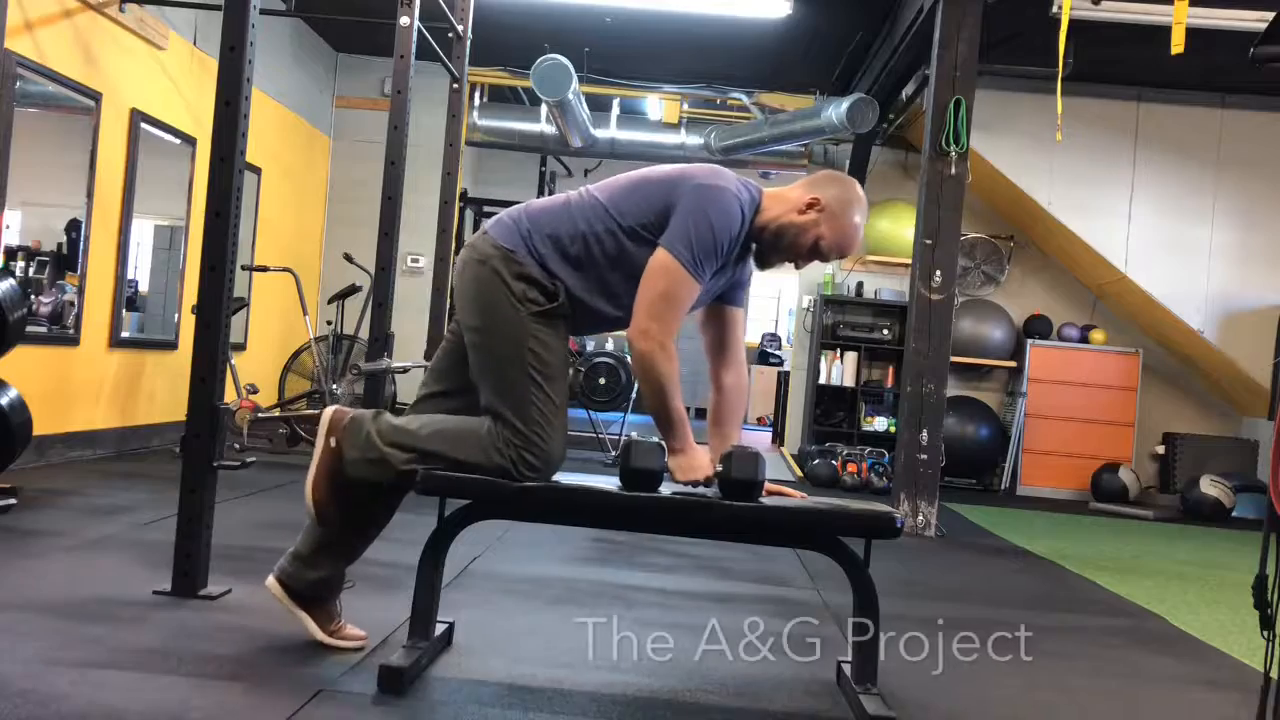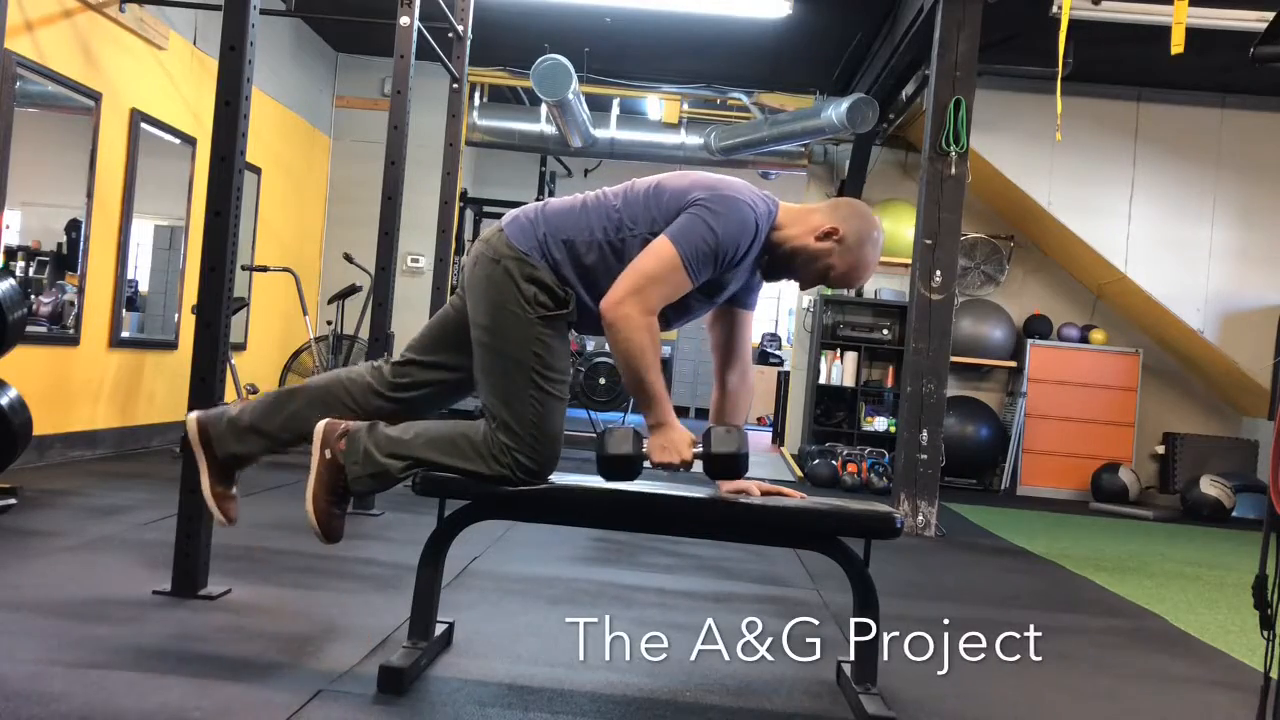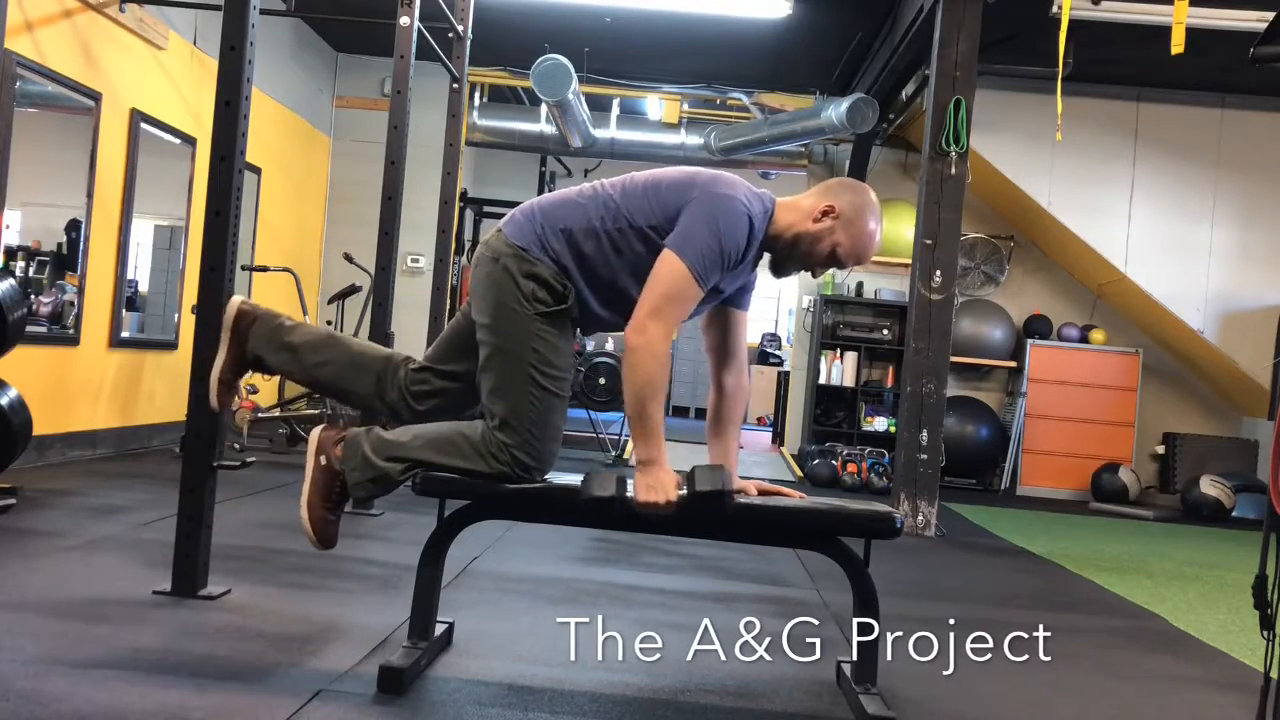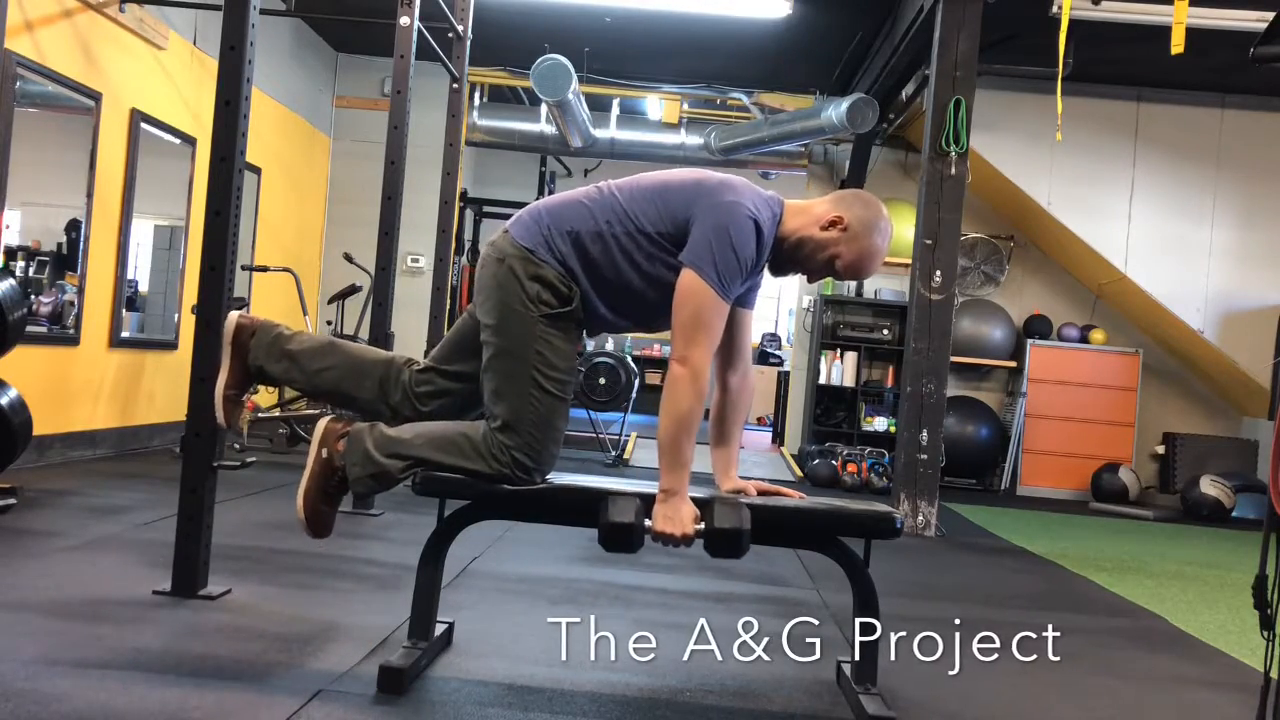
dt=0.7s
person 1, frame 1
left shoulder: (740, 243)
right shoulder: (719, 206)
left elbow: (729, 366)
right elbow: (649, 335)
left wrist: (725, 464)
right wrist: (682, 447)
left hip: (503, 275)
right hip: (513, 270)
left knee: (425, 429)
right knee: (529, 452)
left ankle: (307, 579)
right ankle: (357, 436)
person 1, frame 2
left shoulder: (752, 251)
right shoulder: (735, 219)
left elbow: (734, 370)
right elbow: (624, 307)
left wrist: (730, 471)
right wrist: (663, 424)
left hip: (514, 271)
right hip: (524, 269)
left knee: (400, 388)
right knee: (525, 454)
left ankle: (226, 435)
right ankle: (353, 453)
person 1, frame 3
left shoulder: (748, 247)
right shoulder: (728, 214)
left elbow: (729, 368)
right elbow: (647, 333)
left wrist: (726, 470)
right wrist: (652, 464)
left hip: (528, 277)
right hip: (528, 267)
left knee: (416, 395)
right knee: (522, 451)
left ankle: (257, 334)
right ankle: (347, 458)
person 1, frame 4
left shoulder: (754, 238)
right shoulder: (737, 222)
left elbow: (734, 368)
right elbow: (689, 364)
left wrist: (727, 472)
right wrist: (672, 494)
left hip: (532, 275)
right hip: (535, 270)
left knee: (420, 394)
right knee: (523, 453)
left ankle: (259, 346)
right ankle: (352, 450)
